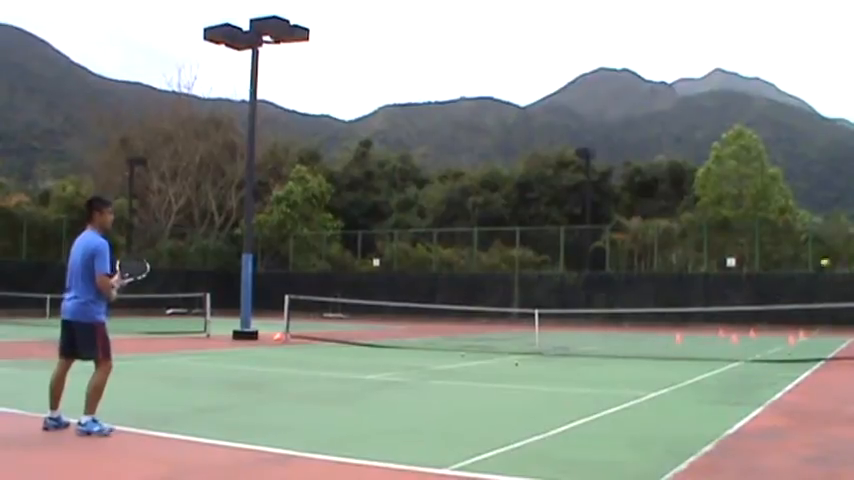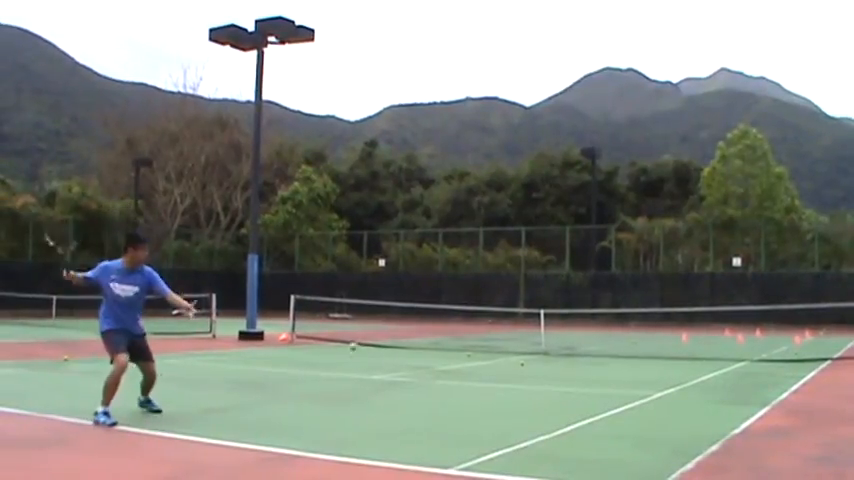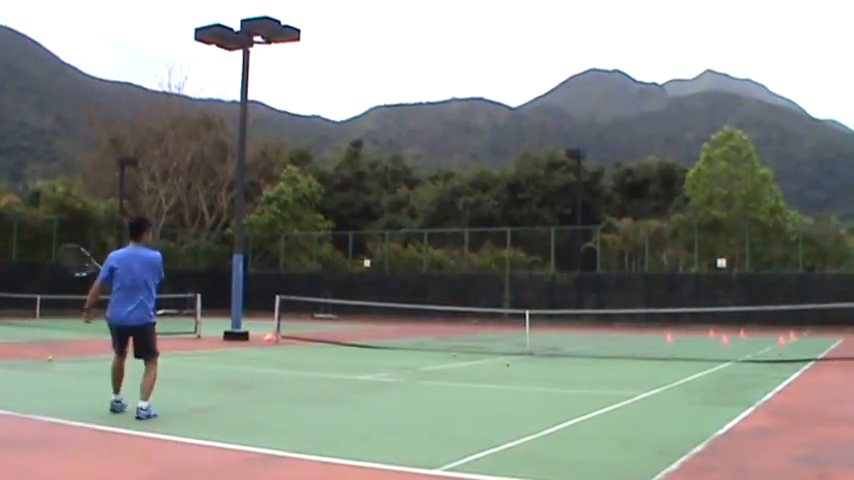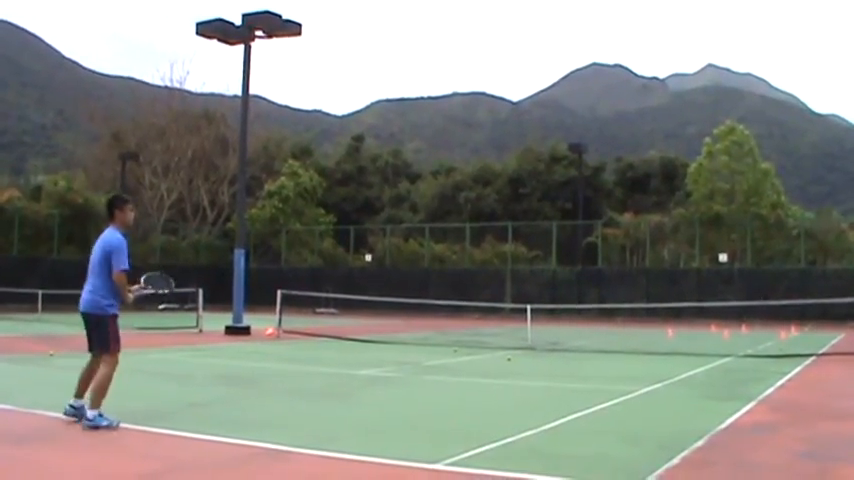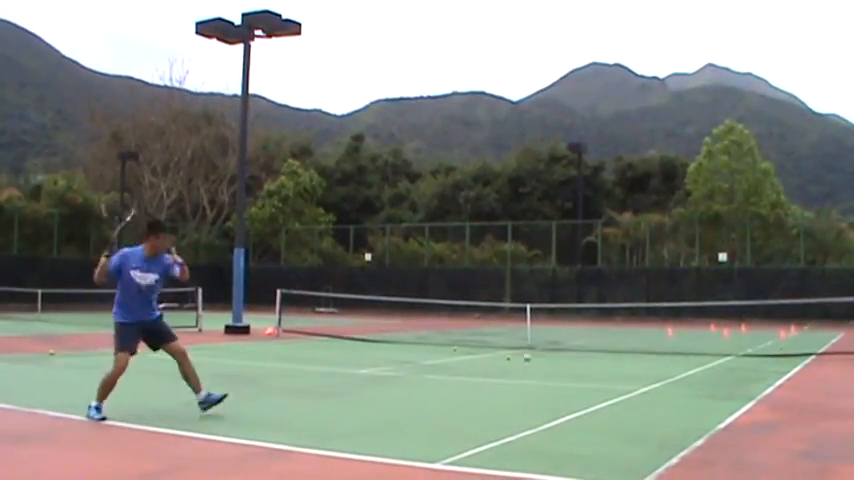
dt=1s
person 1, frame 1
left shoulder: (80, 240)
right shoulder: (99, 244)
right elbow: (100, 282)
left wrist: (110, 283)
right wrist: (111, 294)
left hip: (70, 310)
right hip: (89, 313)
left knee: (64, 364)
right knee: (103, 365)
left ankle: (53, 416)
right ankle: (87, 420)
person 1, frame 2
left shoulder: (148, 274)
right shoulder: (106, 268)
left elbow: (169, 295)
right elbow: (84, 279)
left wrist: (188, 307)
right wrist: (72, 276)
left hip: (135, 329)
right hip: (112, 327)
left knee: (151, 371)
right knee: (121, 363)
left ankle: (144, 399)
right ankle: (102, 411)
person 1, frame 3
left shoulder: (114, 257)
right shoulder: (155, 257)
left elbow: (97, 287)
left wrist: (87, 308)
left hip: (117, 318)
right hip: (143, 319)
left knee: (120, 356)
right knee: (151, 362)
left ankle: (116, 399)
right ankle: (144, 406)
person 1, frame 4
left shoulder: (105, 238)
right shoulder: (118, 240)
right elbow: (118, 277)
left wrist: (126, 290)
right wrist: (127, 296)
left hip: (91, 305)
right hip: (102, 307)
left knee: (98, 358)
right knee: (110, 360)
left ankle: (76, 405)
right ankle: (92, 414)
person 1, frame 5
left shoulder: (165, 260)
right shoulder: (127, 256)
left elbow: (184, 276)
right elbow: (99, 279)
left wrist: (176, 260)
right wrist: (102, 265)
left hip: (152, 318)
right hip: (127, 319)
left knee: (181, 354)
right knee: (120, 366)
left ankle: (203, 397)
right ankle: (96, 405)
